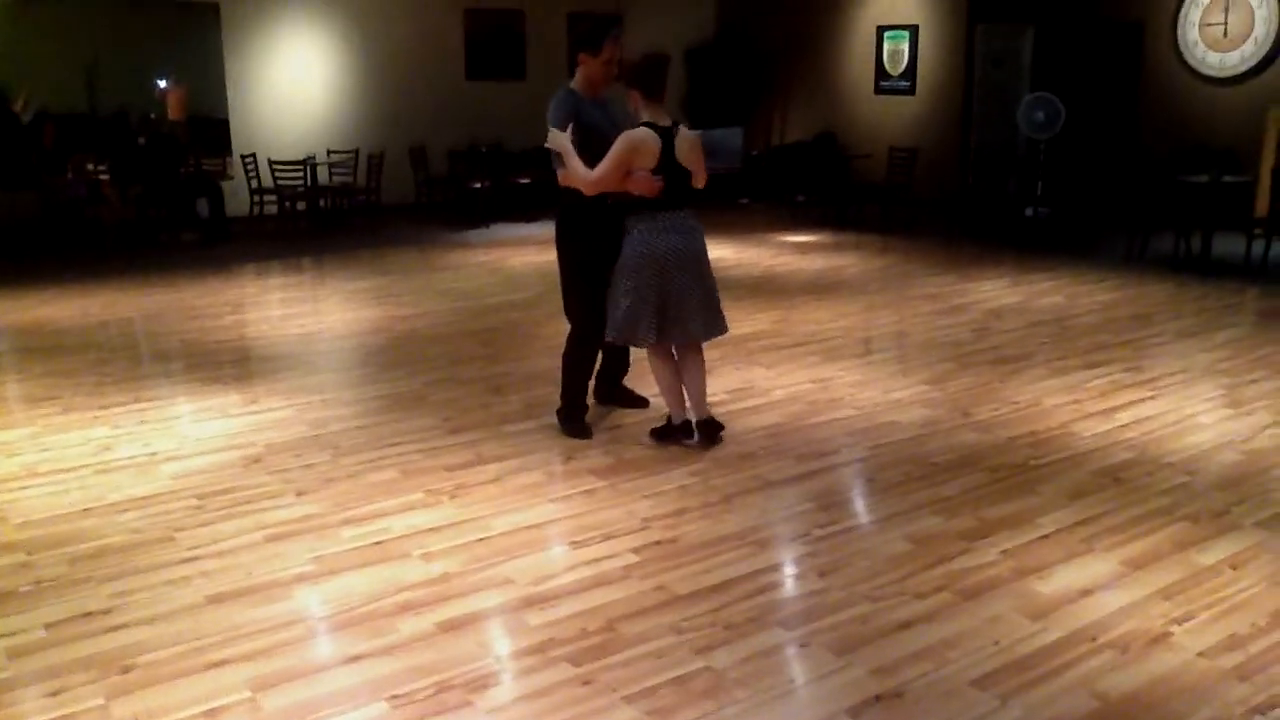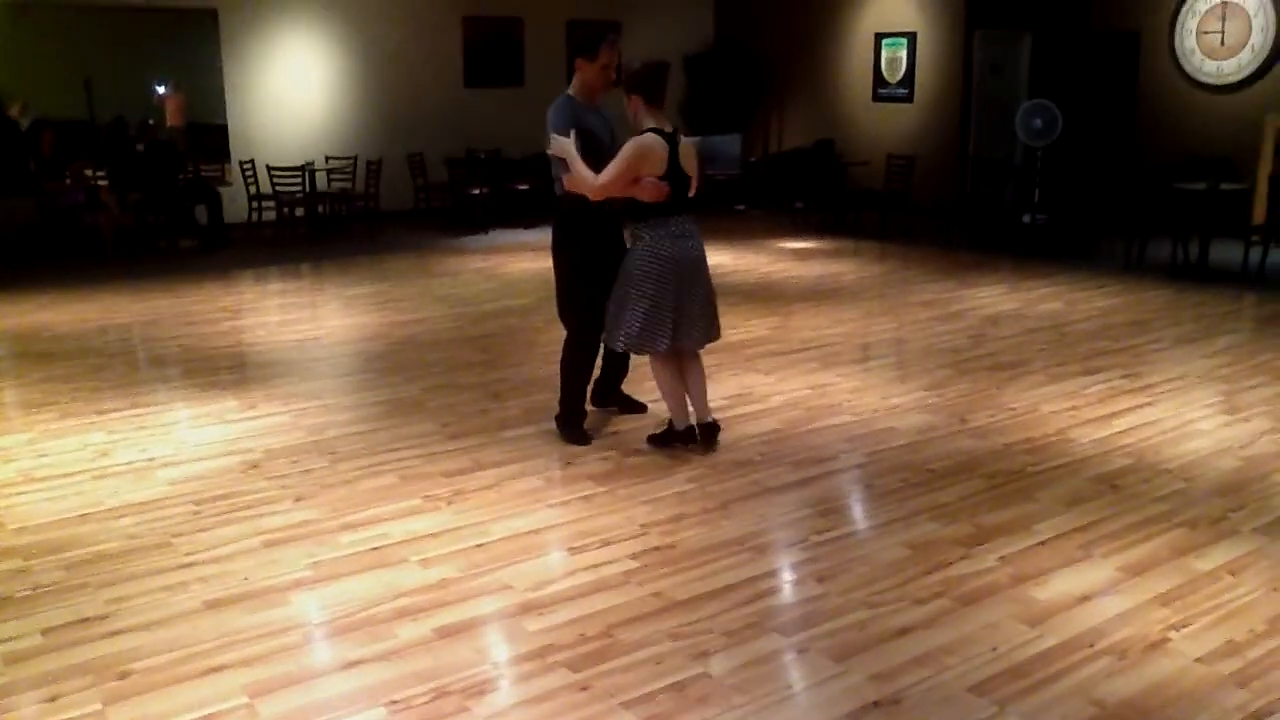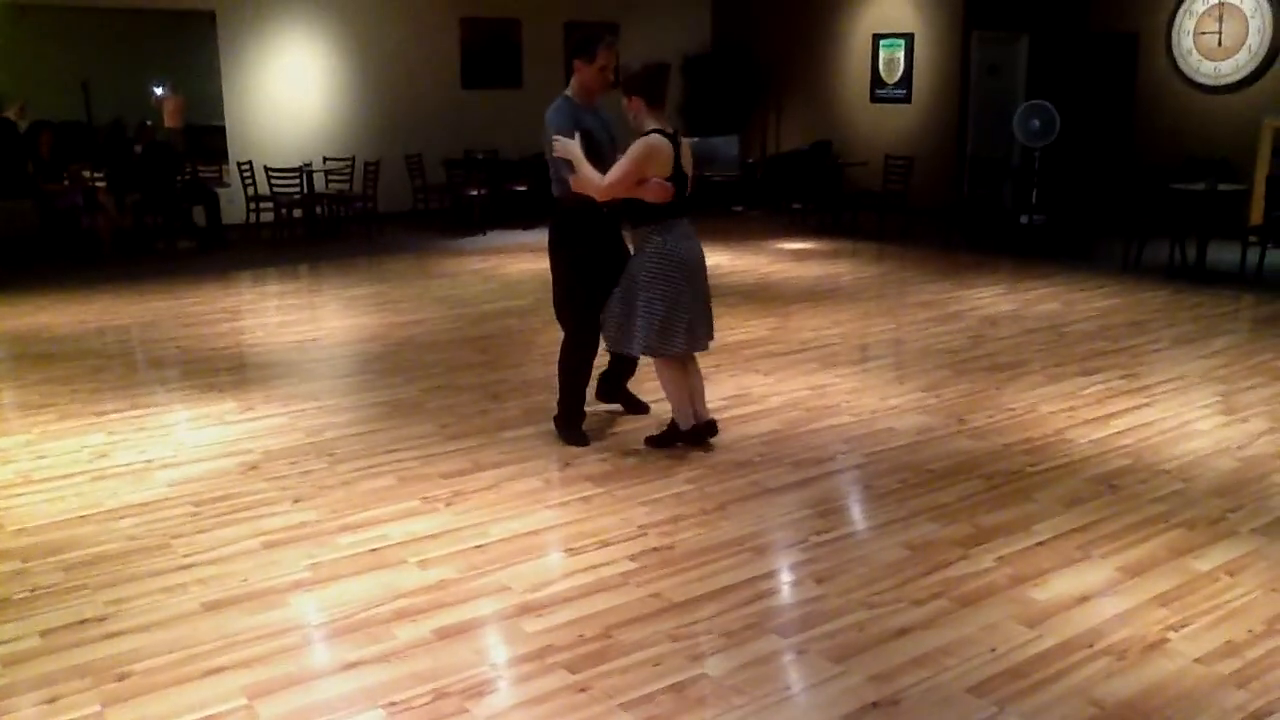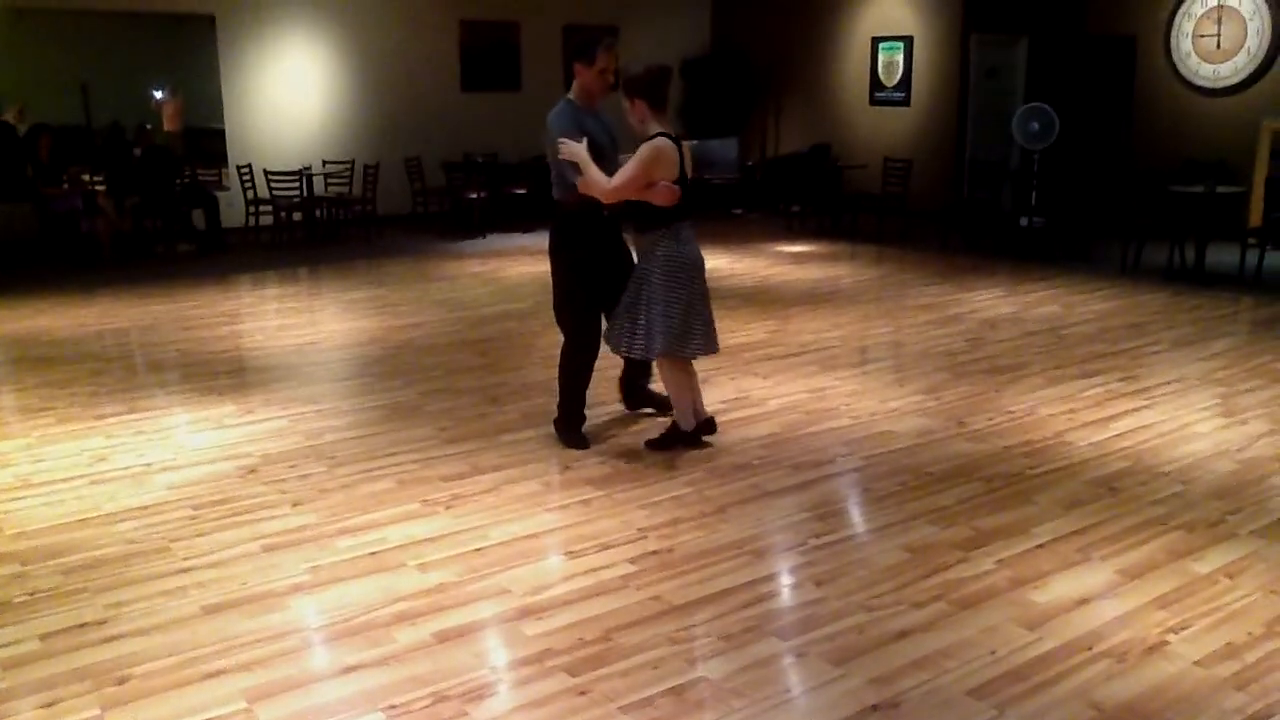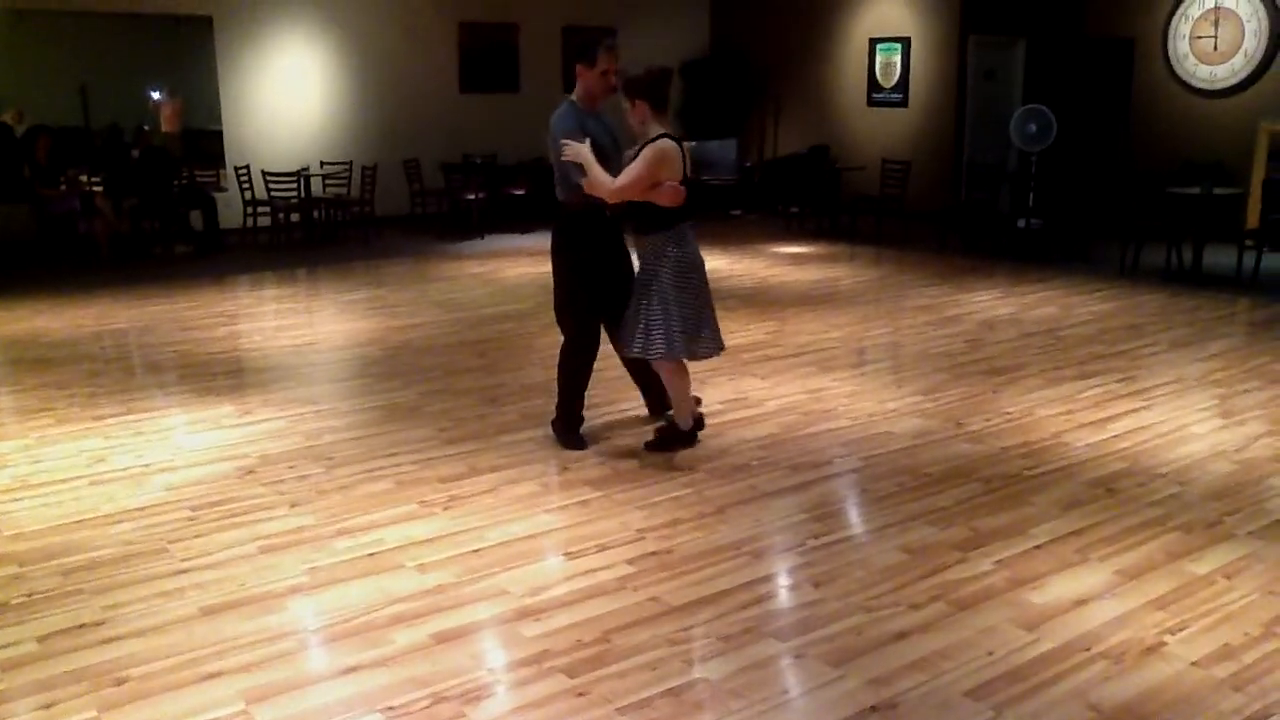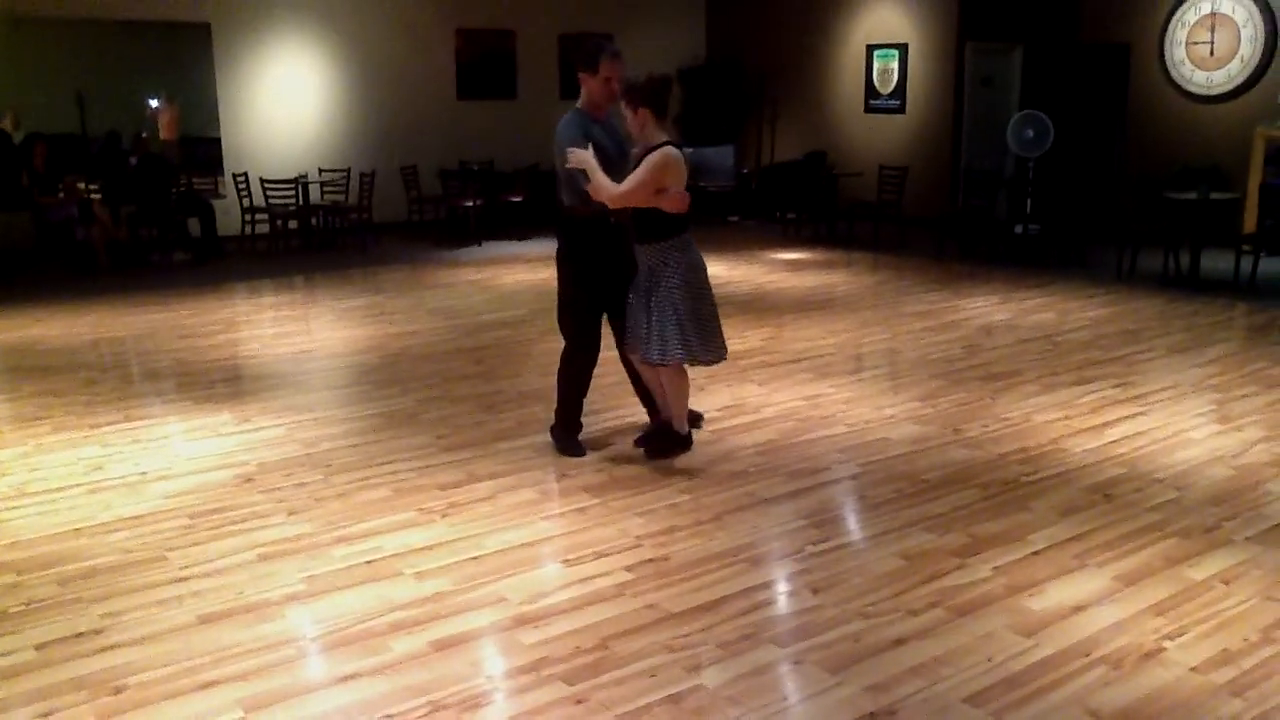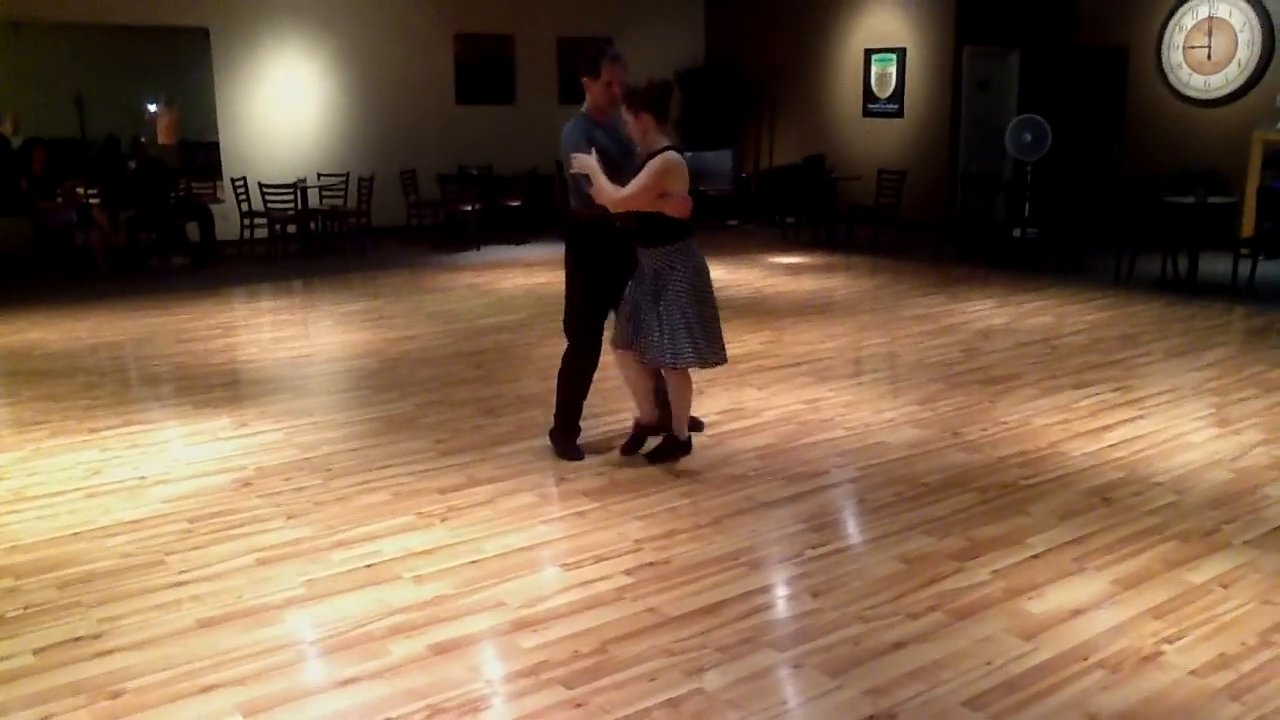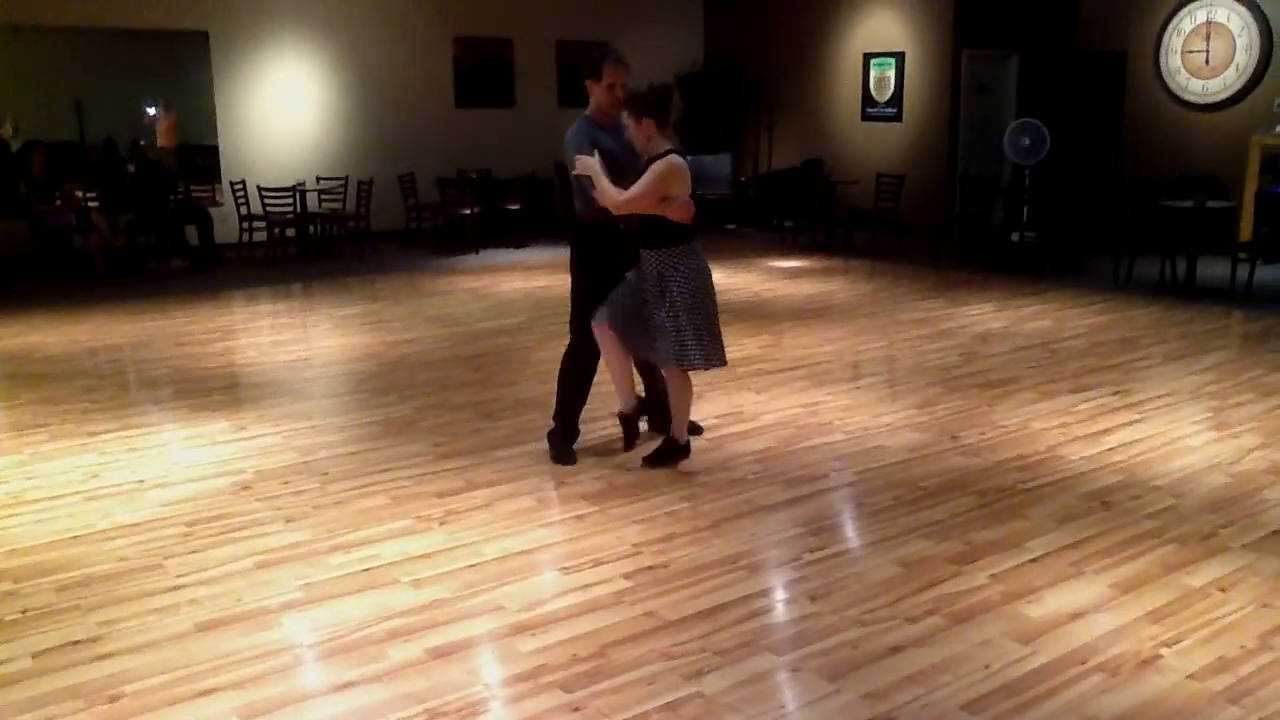
dt=0.1s
person 1, frame 1
left shoulder: (605, 103)
right shoulder: (564, 107)
right elbow: (569, 175)
right wrist: (628, 183)
left hip: (612, 216)
right hip: (580, 221)
right knee: (588, 318)
left ankle: (610, 385)
right ankle: (571, 408)
person 1, frame 2
left shoulder: (598, 110)
right shoulder: (563, 113)
right elbow: (573, 181)
right wrist: (635, 189)
left hip: (608, 222)
right hip: (577, 228)
right knee: (584, 325)
left ankle: (608, 389)
right ankle: (570, 415)
person 1, frame 3
left shoulder: (595, 111)
right shoulder: (561, 115)
right elbow: (577, 180)
right wrist: (639, 190)
left hip: (605, 223)
right hip: (574, 228)
right knee: (582, 327)
left ankle: (613, 385)
right ankle: (569, 416)
person 1, frame 4
left shoulder: (595, 114)
right shoulder: (564, 119)
right elbow: (585, 183)
right wrist: (648, 194)
left hip: (606, 225)
right hip: (575, 231)
right knee: (582, 330)
left ankle: (636, 389)
right ankle: (569, 419)
person 1, frame 5
left shoulder: (600, 115)
right shoulder: (566, 121)
right elbow: (589, 183)
right wrist: (653, 194)
left hip: (607, 228)
right hip: (577, 232)
left knee: (629, 318)
right knee: (582, 332)
left ankle: (657, 397)
right ankle: (567, 420)
person 1, frame 6
left shoulder: (610, 122)
right shoulder: (572, 129)
right wrist: (658, 201)
left hip: (615, 234)
right hip: (583, 238)
left knee: (633, 326)
right knee: (583, 338)
left ankle: (660, 409)
right ankle: (565, 427)
person 1, frame 7
left shoulder: (618, 125)
right shoulder: (576, 134)
right wrist: (662, 204)
left hip: (622, 238)
right hip: (589, 242)
right knee: (584, 339)
left ankle: (662, 411)
right ankle: (564, 430)
person 1, frame 8
left shoulder: (624, 128)
right shoulder: (581, 136)
right wrist: (665, 209)
left hip: (629, 240)
right hip: (595, 244)
right knee: (586, 342)
left ankle: (660, 414)
right ankle: (562, 433)
person 2, frame 1
left shoulder: (634, 140)
right shoulder: (688, 138)
left elbow: (591, 184)
left wrist: (565, 148)
left hip: (647, 241)
right hip: (687, 238)
left knee: (656, 340)
right knee: (688, 336)
left ankle: (679, 420)
right ankle: (703, 417)
person 2, frame 2
left shoulder: (641, 145)
right shoulder: (685, 144)
left elbow: (597, 189)
left wrist: (570, 153)
left hip: (653, 249)
right hip: (686, 244)
left knee: (658, 346)
right knee: (685, 342)
left ankle: (681, 425)
right ankle: (705, 420)
person 2, frame 3
left shoulder: (647, 146)
right shoulder: (677, 143)
left elbow: (602, 189)
left wrist: (575, 154)
left hip: (658, 251)
right hip: (680, 246)
left knee: (660, 345)
right knee: (674, 343)
left ankle: (685, 425)
right ankle: (701, 418)
person 2, frame 4
left shoulder: (654, 149)
right shoulder: (674, 146)
left elbow: (609, 191)
left wrist: (582, 157)
left hip: (664, 255)
right hip: (678, 250)
left knee: (666, 347)
right knee: (674, 345)
left ankle: (686, 426)
right ankle: (699, 417)
person 2, frame 5
left shoulder: (660, 150)
right shoulder: (664, 147)
left elbow: (612, 191)
left wrist: (586, 157)
left hip: (668, 257)
right hip: (659, 255)
left knee: (665, 349)
right knee: (656, 345)
left ankle: (682, 427)
right ankle: (689, 414)
person 2, frame 6
left shoulder: (663, 157)
right shoulder: (659, 154)
left elbow: (615, 197)
left wrist: (589, 163)
left hip: (672, 264)
right hip: (655, 263)
left knee: (668, 355)
right knee: (642, 349)
left ankle: (679, 432)
right ankle: (669, 420)
person 2, frame 7
left shoulder: (667, 162)
right shoulder: (657, 160)
left elbow: (617, 201)
right elbow: (632, 203)
left wrist: (592, 168)
left hip: (675, 269)
right hip: (652, 267)
left knee: (672, 360)
right knee: (628, 347)
left ankle: (679, 437)
right ankle: (649, 418)
person 2, frame 8
left shoulder: (670, 166)
right shoulder: (658, 163)
left elbow: (620, 204)
right elbow: (633, 205)
left wrist: (595, 170)
left hip: (677, 270)
right hip: (652, 268)
left knee: (674, 362)
right knee: (604, 325)
left ankle: (678, 441)
right ankle: (629, 405)
